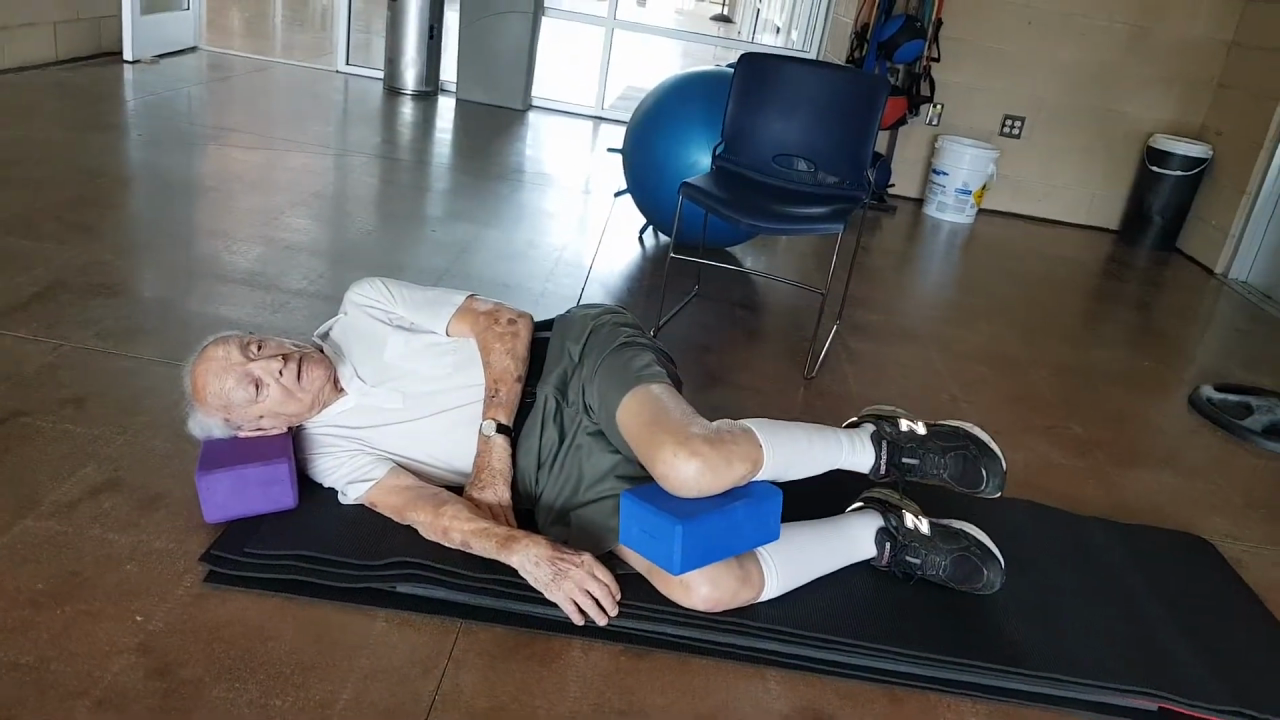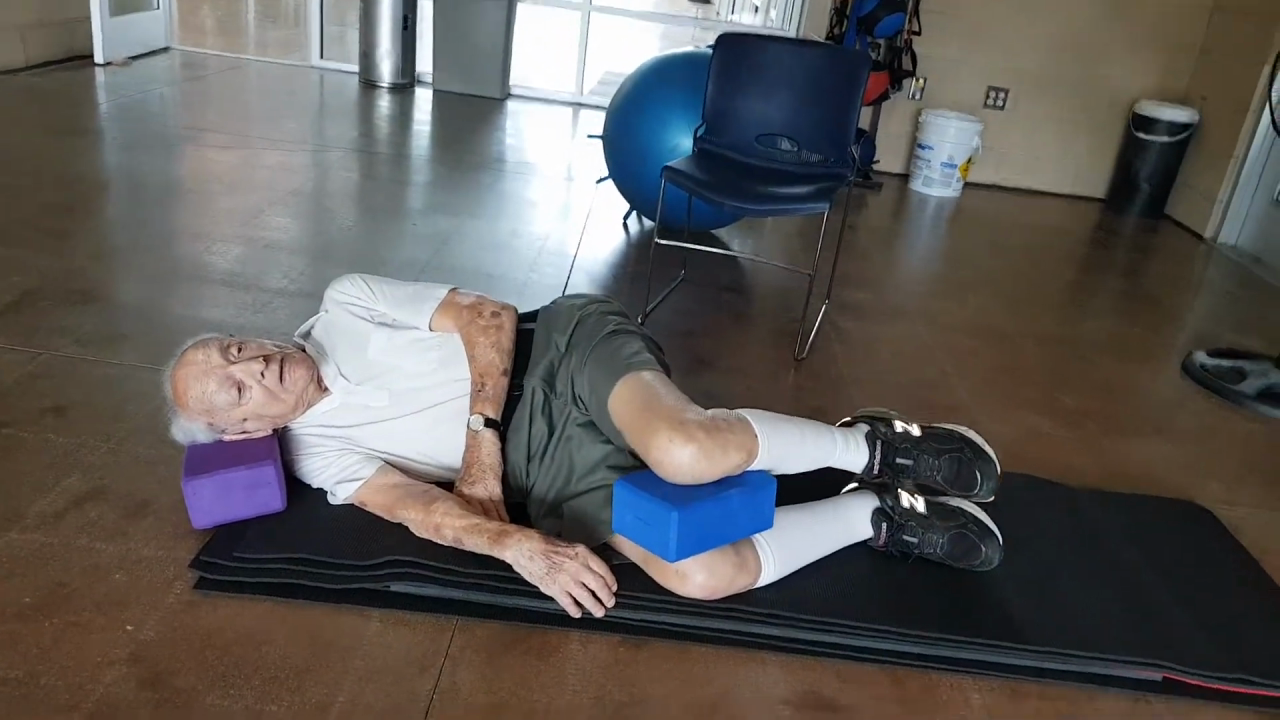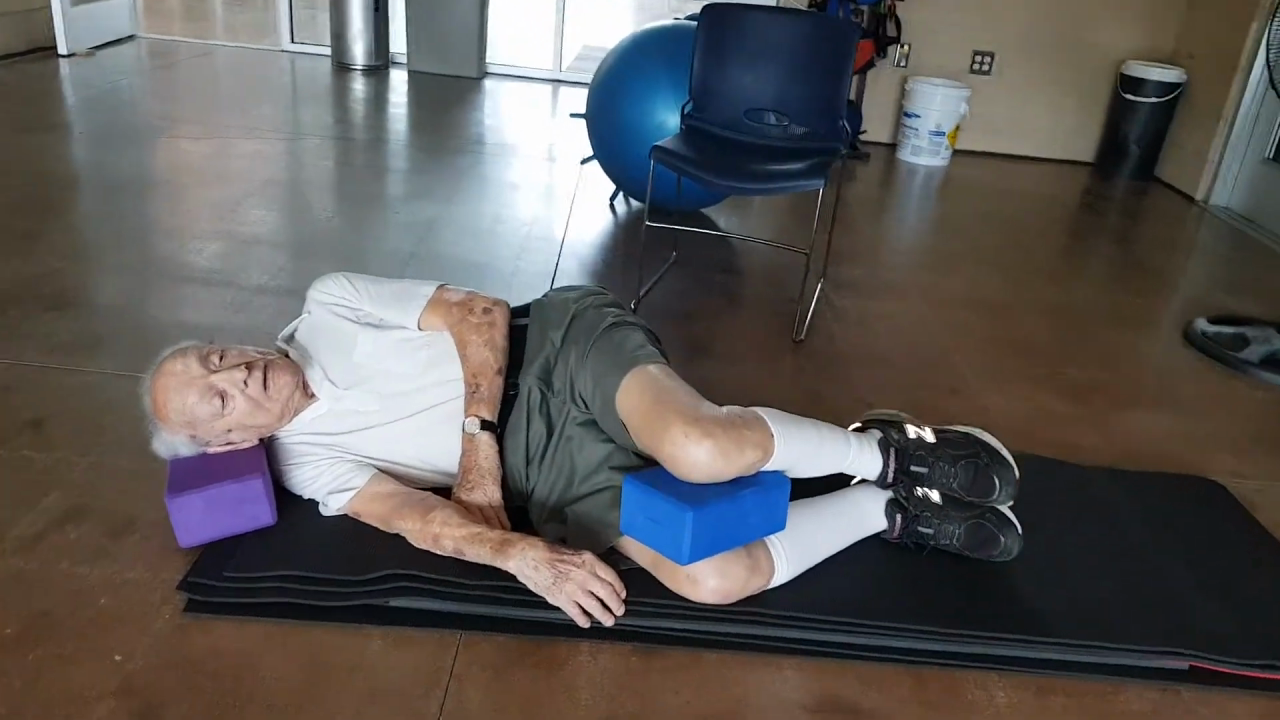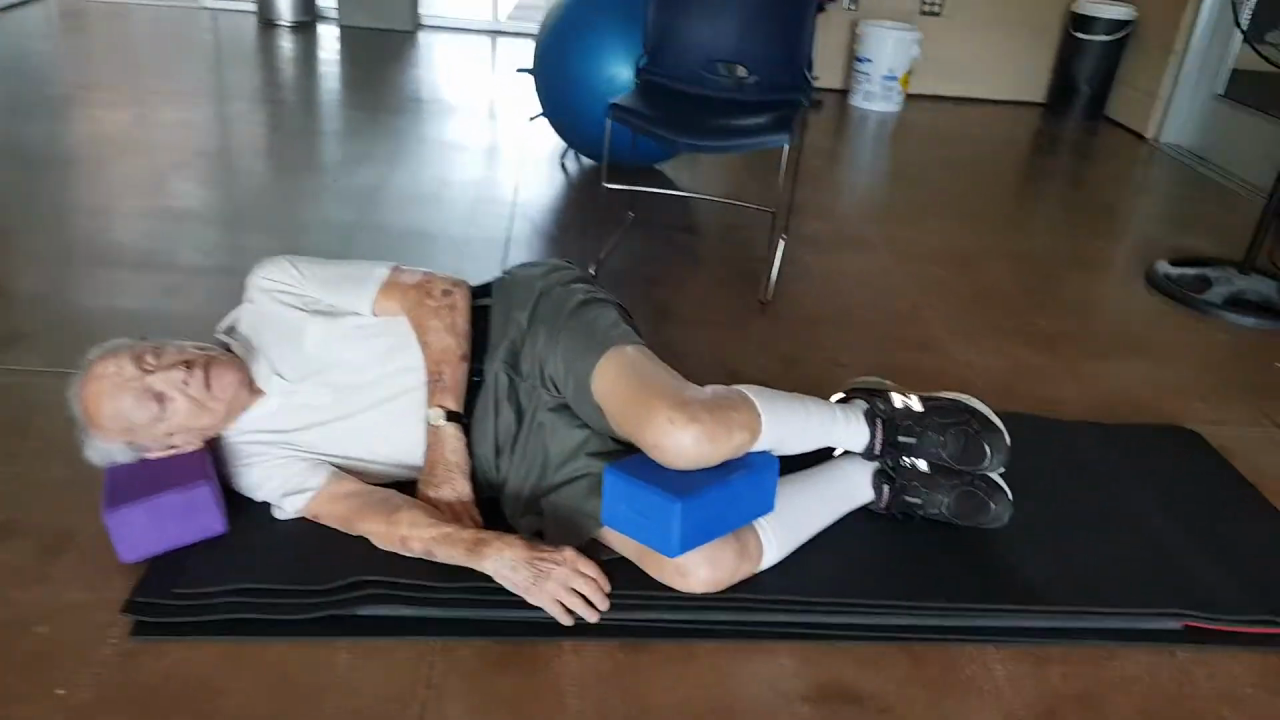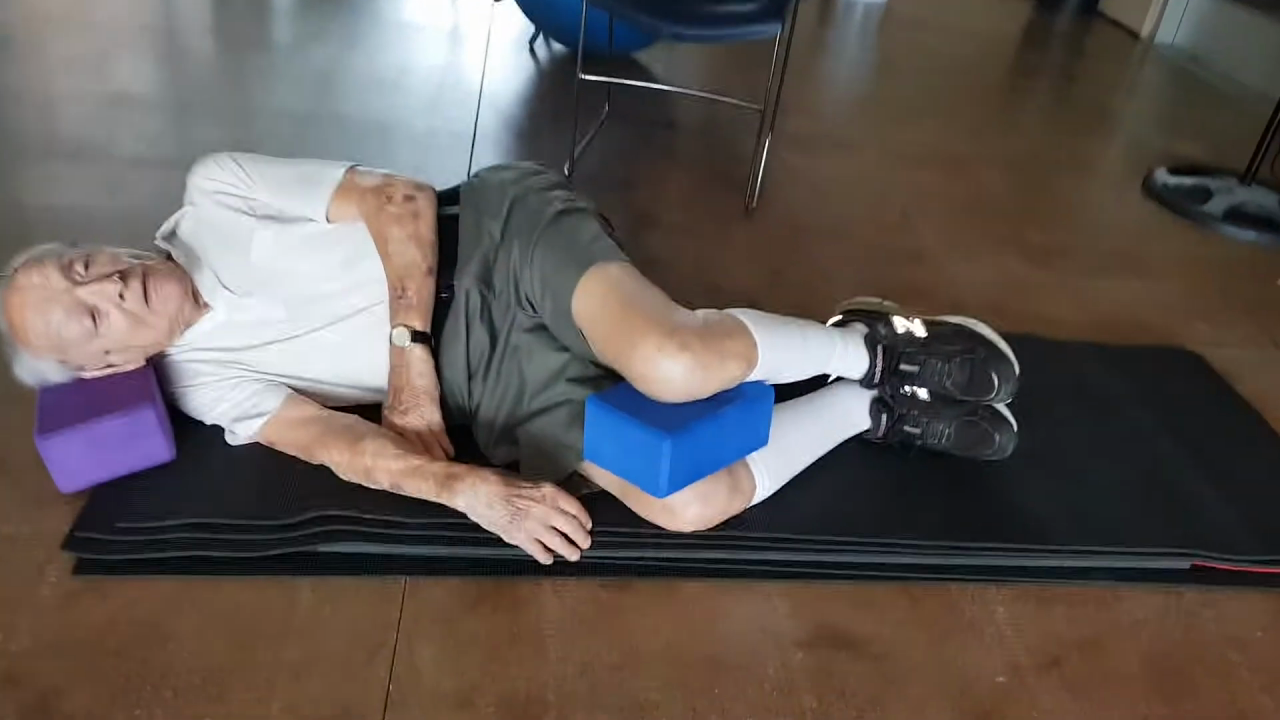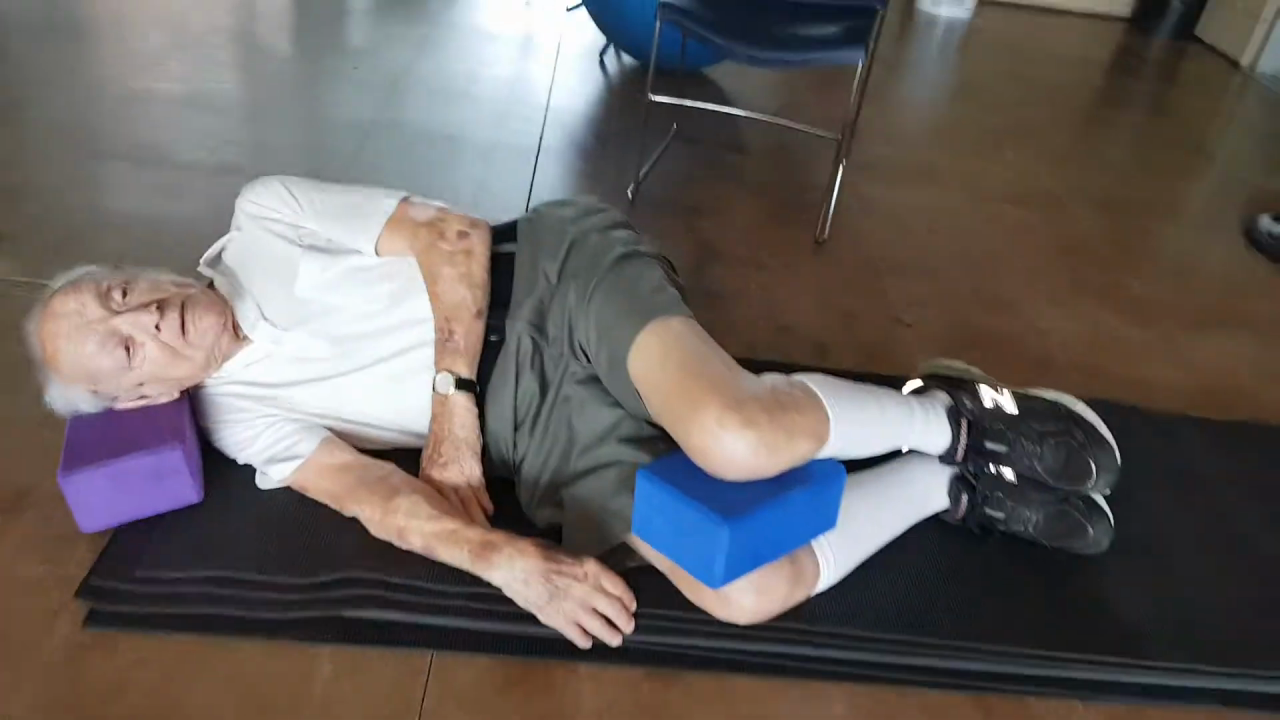
dt=0.3s
person 1, frame 1
left shoulder: (364, 304)
right shoulder: (330, 456)
left elbow: (505, 325)
right elbow: (430, 511)
left wrist: (492, 436)
right wrist: (525, 552)
right hip: (559, 476)
left knee: (688, 465)
right knee: (705, 588)
left ankle: (875, 445)
right ankle: (883, 533)
person 1, frame 2
left shoulder: (344, 304)
right shoulder: (318, 456)
left elbow: (489, 318)
right elbow: (421, 509)
left wrist: (479, 431)
right wrist: (518, 547)
right hip: (550, 468)
left knee: (684, 449)
right knee: (702, 574)
left ankle: (866, 447)
right ankle: (877, 516)
person 1, frame 3
left shoulder: (326, 304)
right shoulder: (308, 466)
left elbow: (479, 315)
right elbow: (420, 518)
left wrist: (476, 434)
right wrist: (521, 553)
right hip: (552, 467)
left knee: (697, 448)
right knee: (712, 579)
left ankle: (880, 451)
right ankle: (890, 511)
person 1, frame 4
left shoulder: (271, 294)
right shoulder: (257, 464)
left elbow: (438, 299)
right elbow: (381, 519)
left wrist: (440, 428)
right wrist: (497, 552)
right hip: (521, 456)
left knee: (685, 433)
right knee: (699, 565)
left ankle: (864, 419)
right ankle: (873, 479)
person 1, frame 5
left shoulder: (214, 190)
right shoulder: (203, 384)
left elbow: (400, 203)
right elbow: (337, 445)
left wrist: (405, 346)
right wrist: (468, 491)
right hip: (490, 376)
left knee: (671, 364)
right knee: (686, 504)
left ankle: (866, 346)
right ankle: (872, 410)
person 1, frame 6
left shoulder: (262, 218)
right shoulder: (241, 421)
left elbow: (454, 238)
right elbow: (375, 496)
left wrist: (450, 399)
right wrist: (509, 562)
right hip: (543, 433)
left knee: (736, 440)
